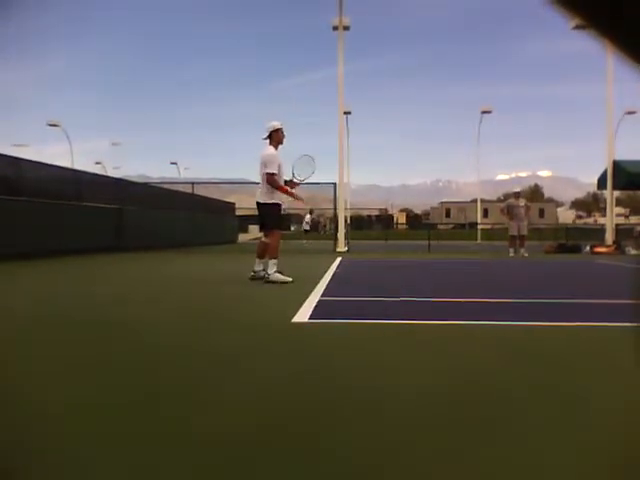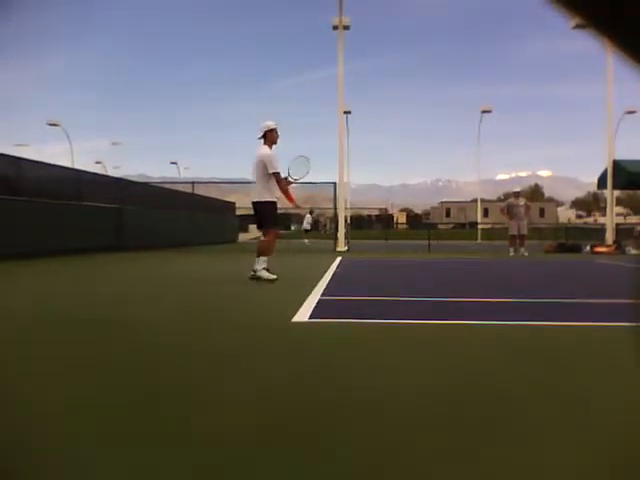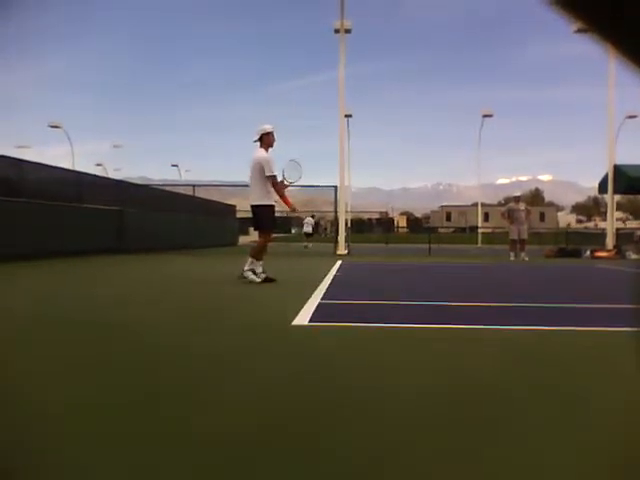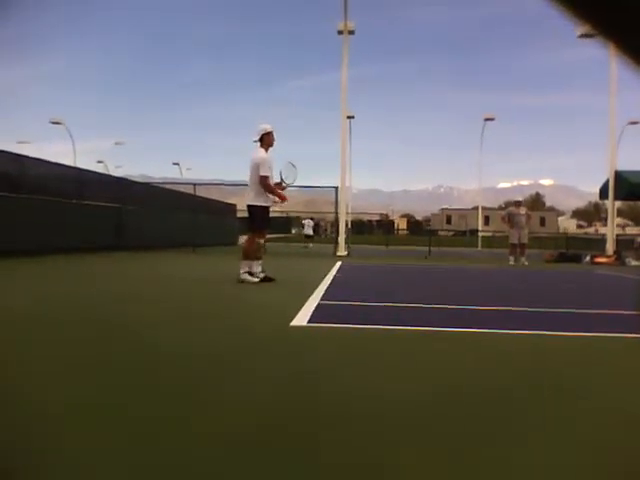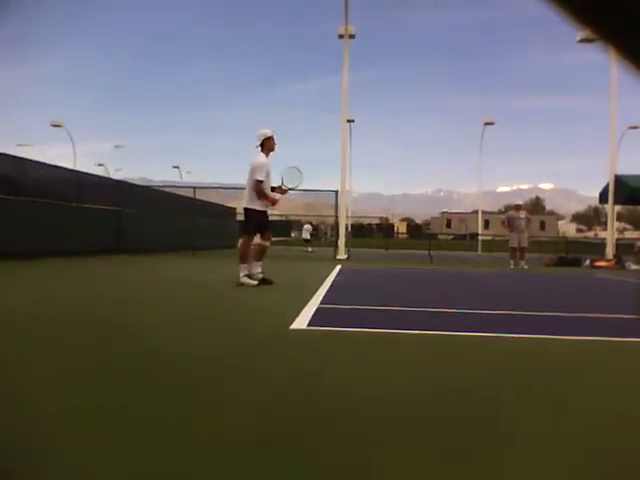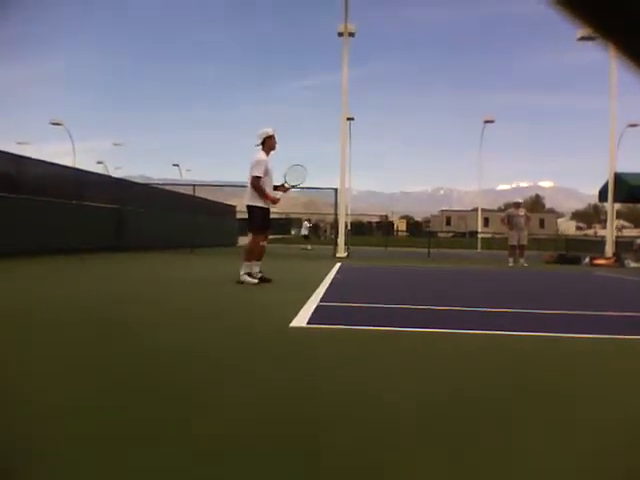
dt=0.2s
person 1, frame 1
left shoulder: (270, 153)
right shoulder: (271, 154)
right elbow: (270, 180)
left wrist: (286, 182)
right wrist: (289, 192)
left hip: (267, 200)
right hip: (270, 201)
left knee: (267, 236)
right knee: (275, 235)
left ankle: (258, 270)
right ankle: (272, 272)
person 1, frame 2
left shoulder: (262, 152)
right shoulder: (268, 153)
right elbow: (278, 180)
left wrist: (283, 181)
right wrist: (291, 199)
left hip: (260, 199)
right hip: (265, 199)
left knee: (266, 234)
right knee: (272, 233)
left ankle: (258, 269)
right ankle: (261, 268)
person 1, frame 3
left shoulder: (258, 155)
right shoulder: (265, 157)
right elbow: (274, 184)
left wrist: (279, 184)
right wrist: (288, 203)
left hip: (258, 202)
right hip: (264, 203)
left knee: (263, 237)
right knee: (266, 237)
left ankle: (257, 271)
right ankle: (248, 268)
person 1, frame 4
left shoulder: (259, 155)
right shoulder: (264, 157)
right elbow: (264, 183)
left wrist: (275, 185)
right wrist: (280, 195)
left hip: (259, 202)
right hip: (259, 203)
left knee: (260, 237)
right knee: (253, 237)
left ankle: (257, 271)
right ankle: (244, 271)
person 1, frame 5
left shoulder: (262, 160)
right shoulder: (262, 162)
right elbow: (257, 187)
left wrist: (275, 189)
right wrist: (271, 199)
left hip: (260, 207)
right hip: (254, 206)
left knee: (266, 238)
right knee: (248, 239)
left ankle: (256, 272)
right ankle: (243, 275)
person 1, frame 6
left shoulder: (265, 159)
right shoulder: (261, 159)
right elbow: (255, 183)
left wrist: (278, 188)
right wrist: (270, 197)
left hip: (263, 205)
right hip: (256, 204)
left knee: (263, 239)
right knee: (256, 238)
left ankle: (255, 272)
right ankle: (244, 273)
